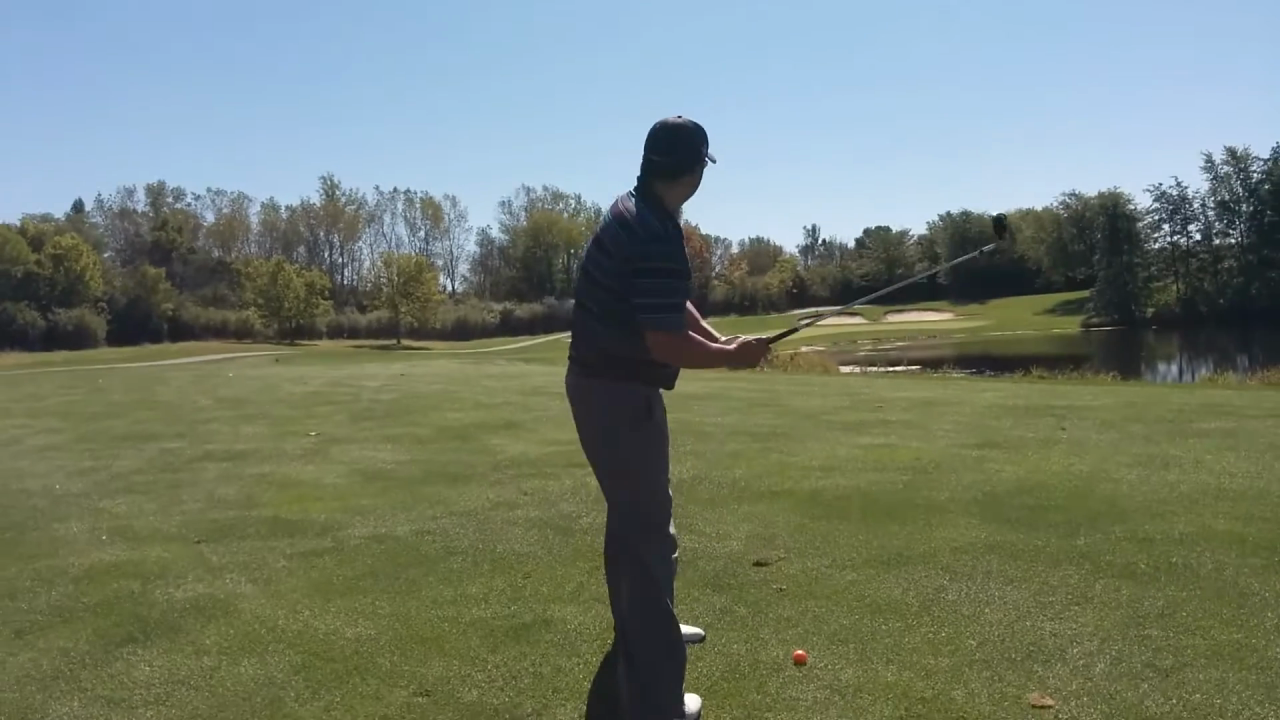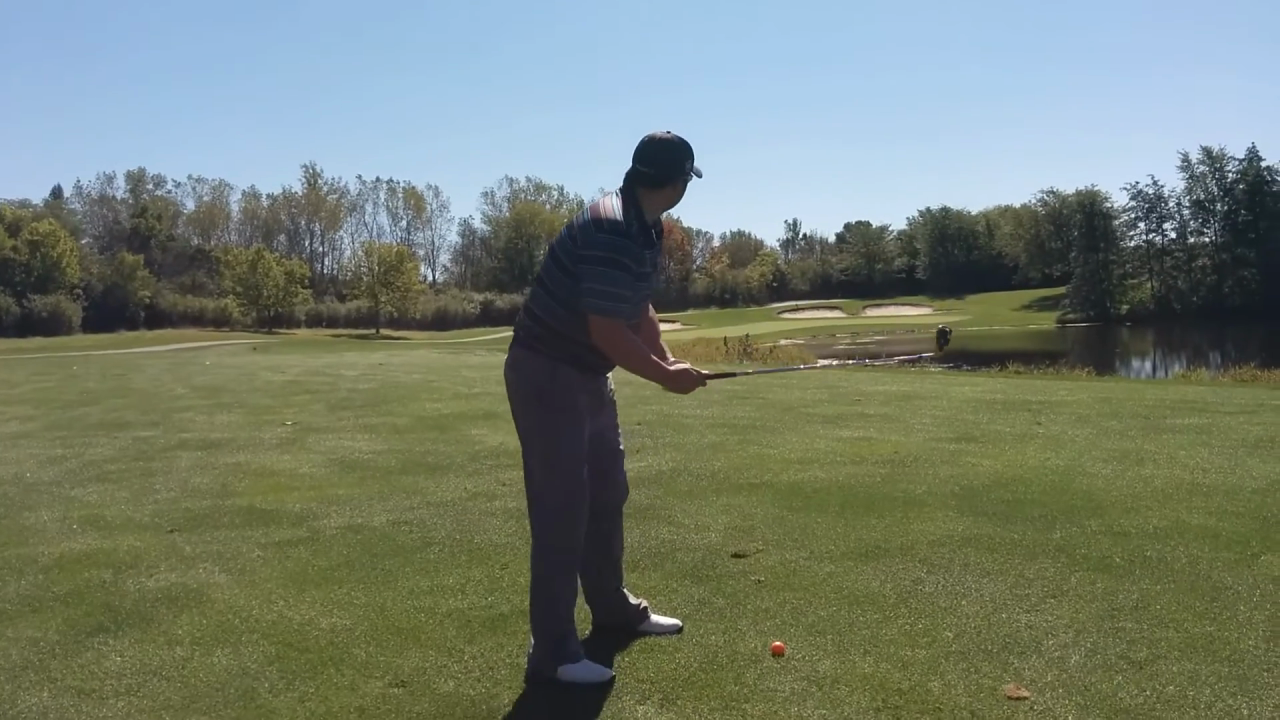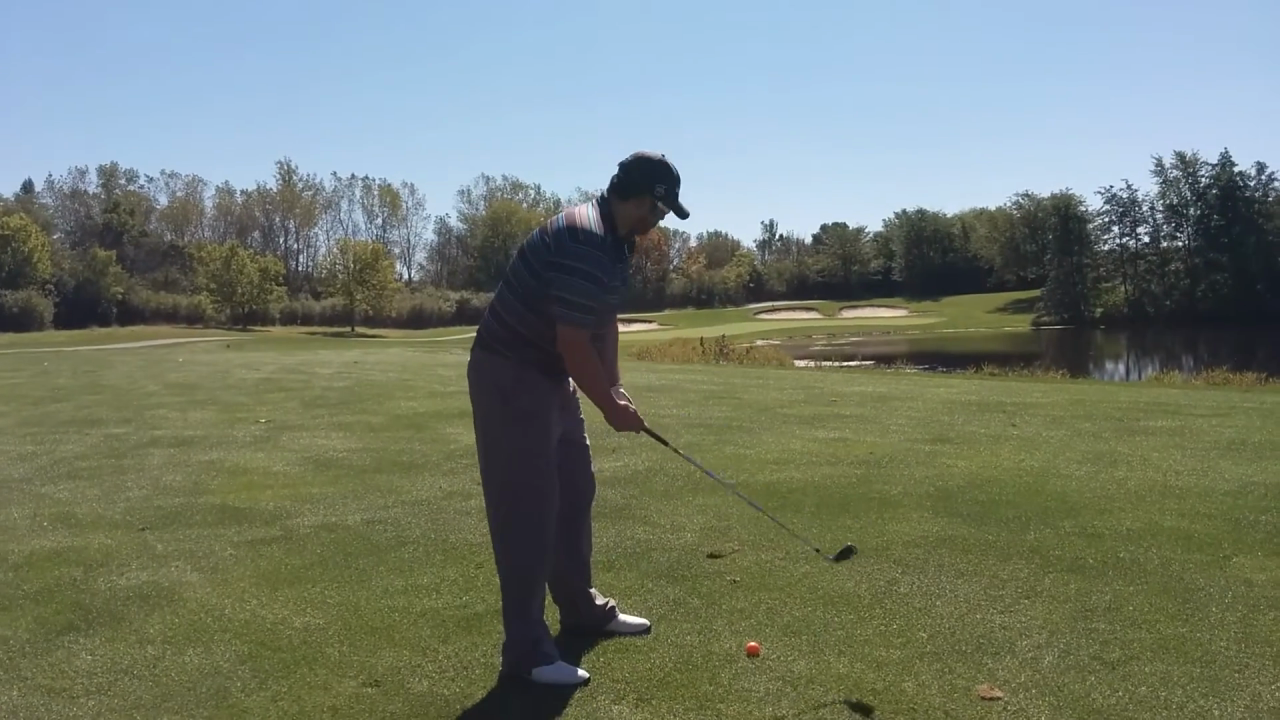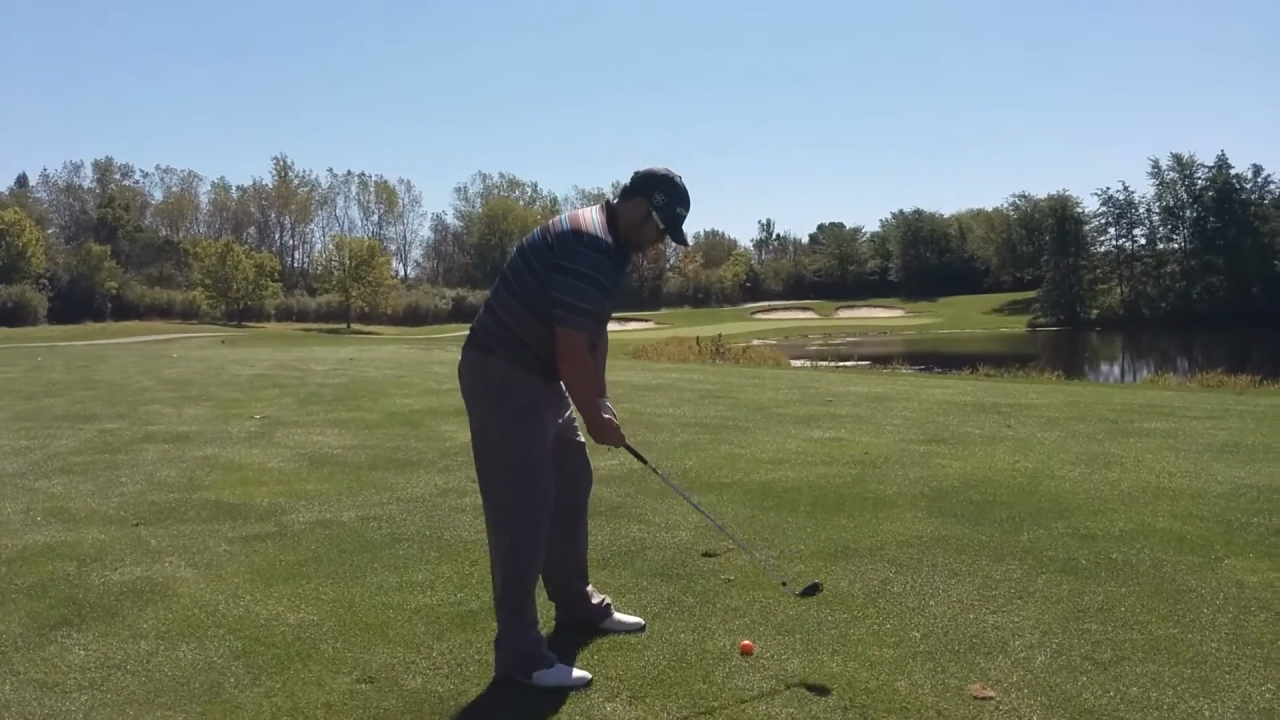
dt=0.5s
person 1, frame 1
left shoulder: (635, 211)
right shoulder: (654, 235)
right elbow: (664, 343)
left wrist: (718, 339)
right wrist: (730, 356)
left hip: (611, 385)
right hip: (617, 391)
left knee: (637, 514)
right knee: (648, 531)
left ankle: (643, 627)
person 1, frame 2
left shoulder: (642, 230)
right shoulder: (611, 232)
left elbow: (638, 309)
right elbow: (608, 332)
left wrist: (666, 359)
right wrist: (664, 376)
left hip: (585, 374)
right hip: (546, 374)
left knee: (607, 491)
right knee: (563, 504)
left ankle: (611, 604)
right ankle: (552, 647)
person 1, frame 3
left shoulder: (613, 241)
right shoulder: (583, 241)
left elbow: (603, 322)
right elbow: (572, 342)
left wrist: (614, 388)
right wrist: (609, 406)
left hip: (548, 375)
right hip: (509, 374)
left knee: (574, 490)
right knee: (528, 505)
left ankle: (580, 605)
right ankle: (525, 646)
person 1, frame 4
left shoulder: (609, 245)
right shoulder: (587, 246)
left elbow: (593, 333)
right elbow: (572, 349)
left wrist: (601, 402)
right wrist: (594, 417)
left hip: (538, 372)
right hip: (501, 373)
left knee: (570, 484)
right knee: (523, 505)
left ankle: (577, 603)
right ankle: (518, 650)
